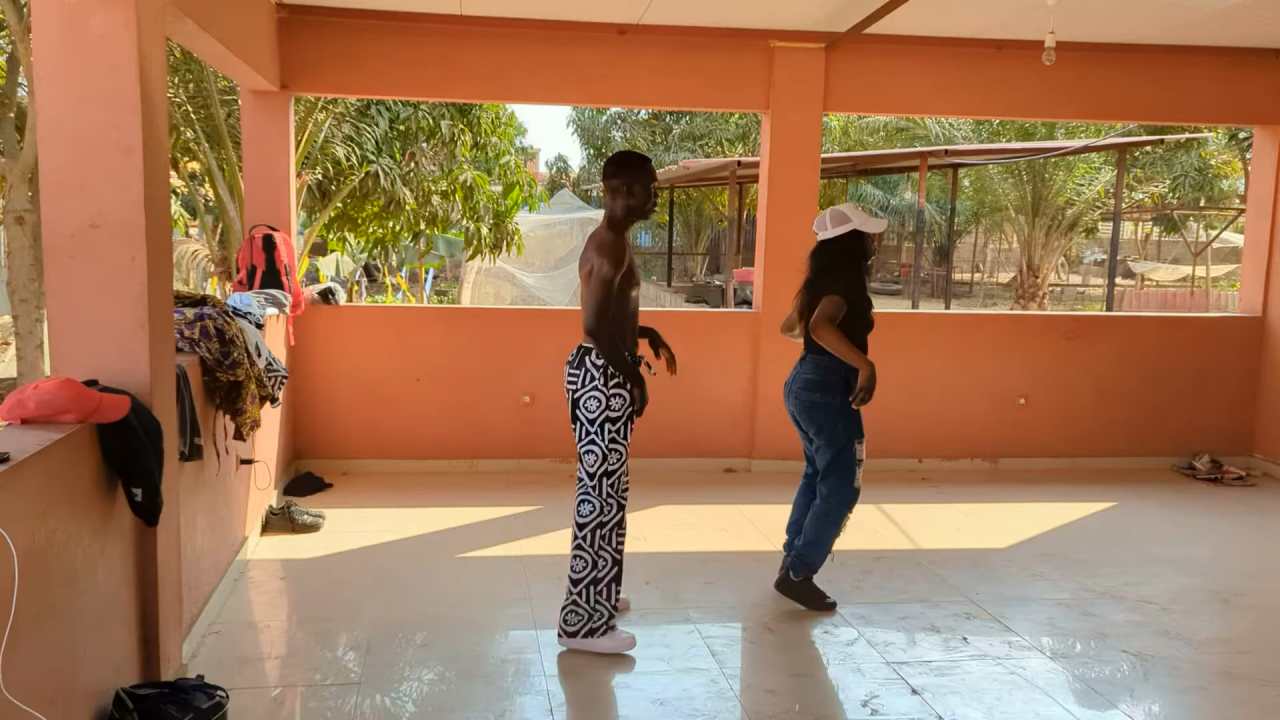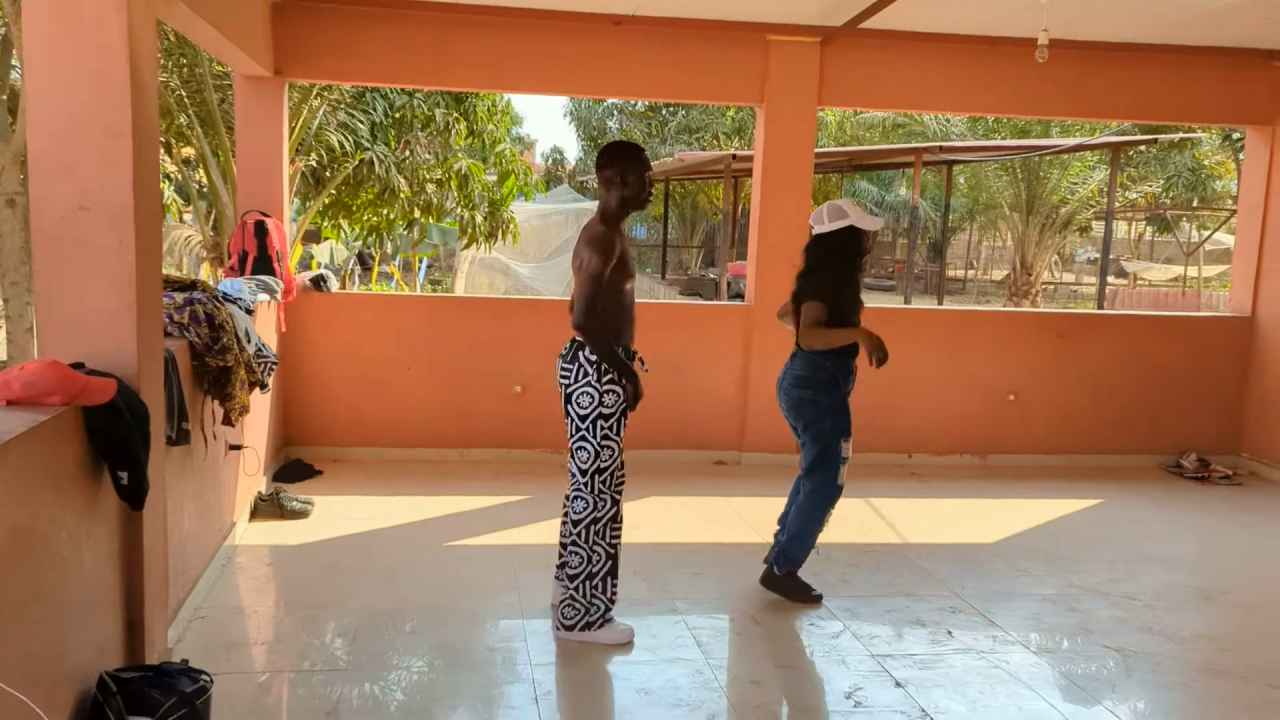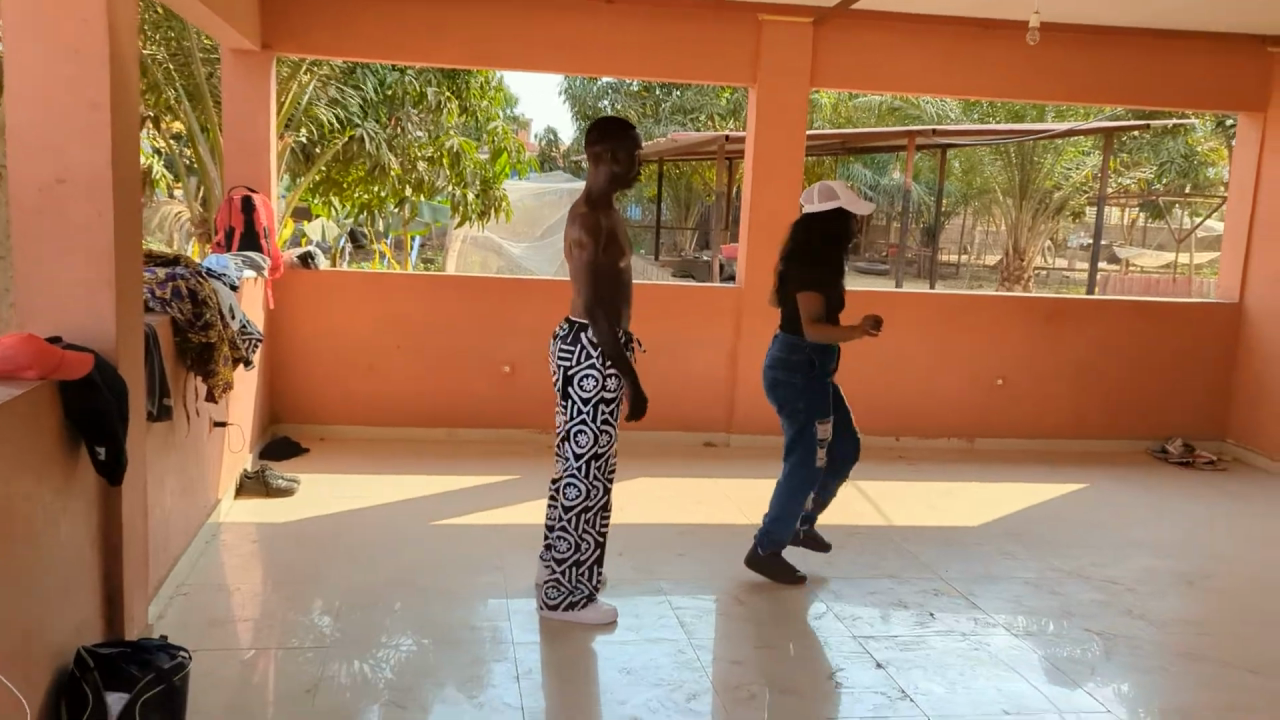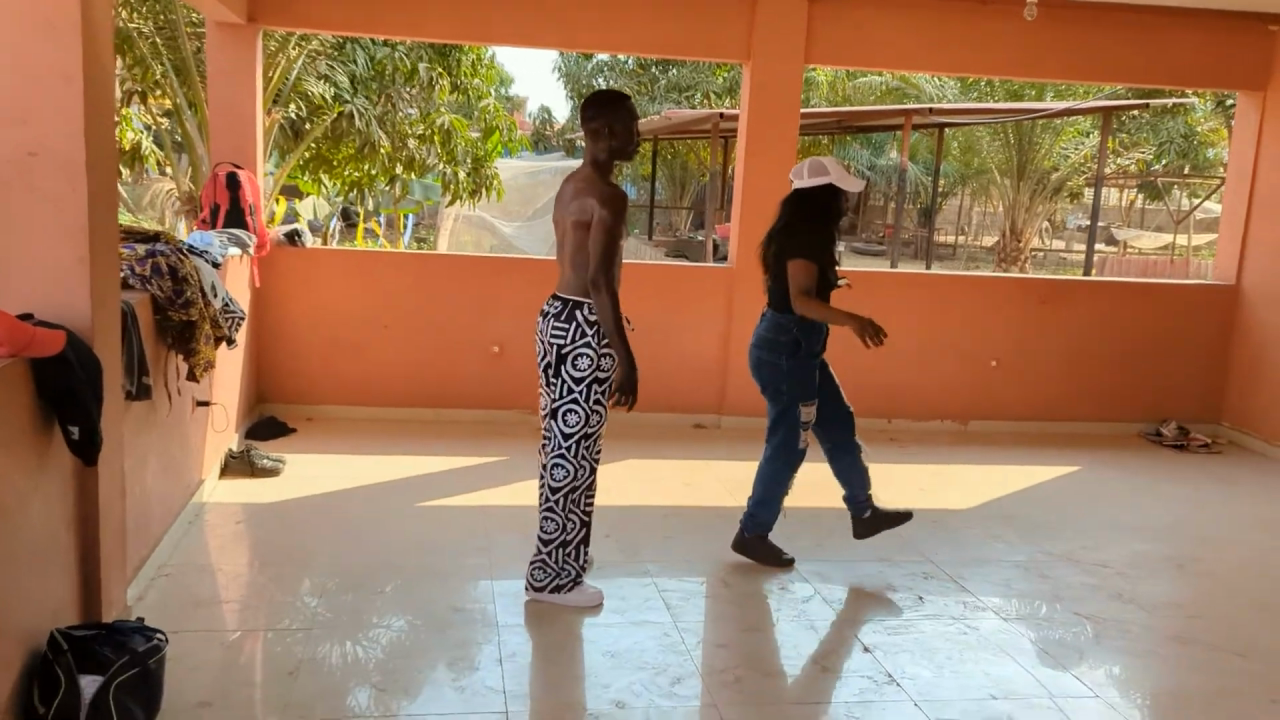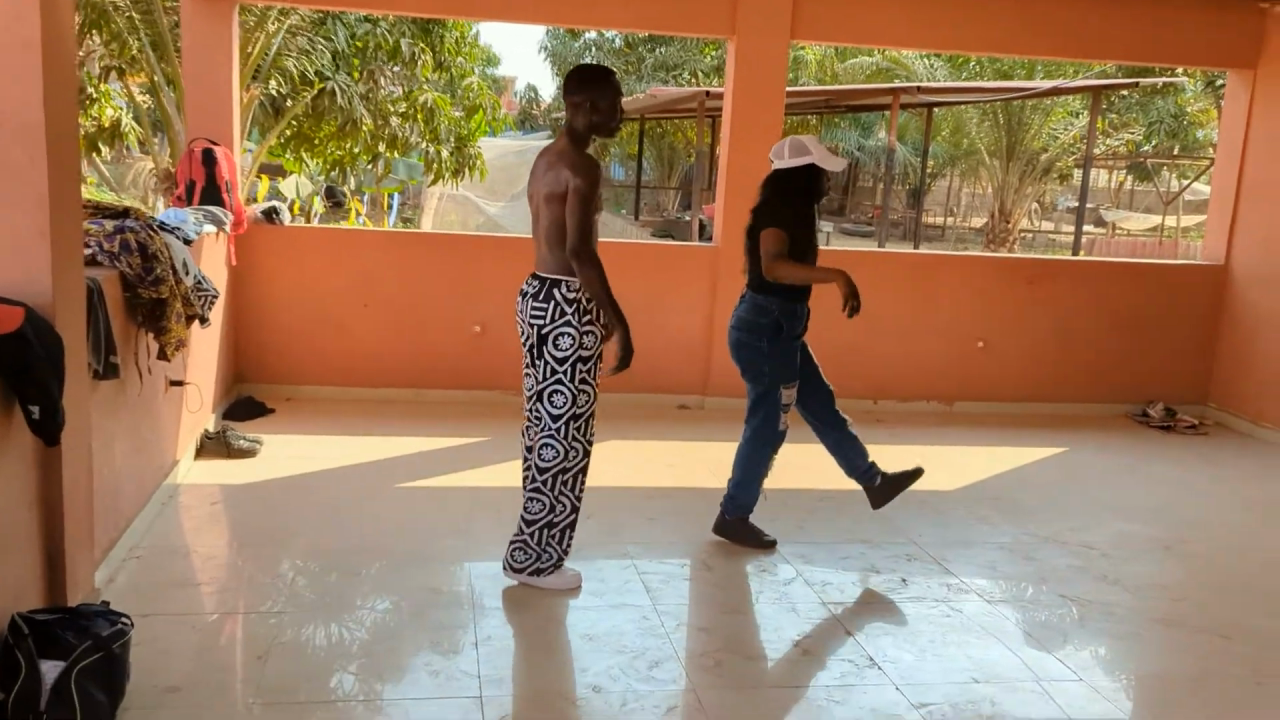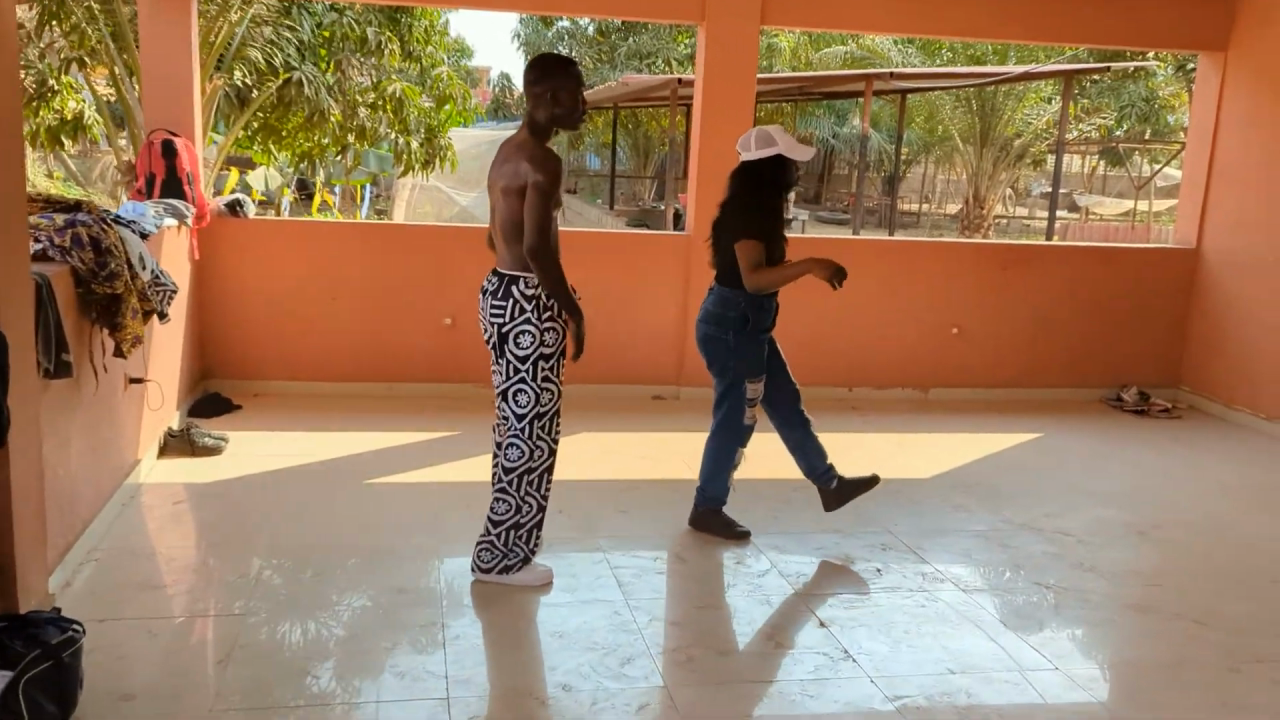
dt=0.2s
person 1, frame 1
left shoulder: (610, 242)
right shoulder: (610, 246)
right elbow: (595, 325)
left wrist: (650, 335)
right wrist: (633, 378)
left hip: (605, 373)
right hip: (601, 376)
left knee: (599, 490)
right knee: (602, 495)
left ankle: (591, 595)
right ankle: (583, 622)
person 1, frame 2
left shoulder: (611, 234)
right shoulder: (601, 239)
right elbow: (581, 319)
left wrist: (621, 370)
right wrist: (624, 373)
left hip: (599, 366)
right hip: (595, 369)
left knee: (589, 482)
right knee: (597, 489)
left ankle: (572, 582)
right ankle: (582, 614)
person 1, frame 3
left shoulder: (591, 211)
right shoulder: (596, 219)
right elbow: (595, 306)
left wrist: (618, 364)
right wrist: (628, 377)
left hip: (578, 344)
right hip: (593, 351)
left knee: (575, 464)
right knee: (588, 472)
left ankle: (557, 564)
right ankle: (566, 594)
person 1, frame 4
left shoulder: (574, 184)
right shoulder: (608, 196)
right elbow: (600, 280)
right wrist: (625, 358)
left hip: (558, 316)
right hip: (584, 327)
left knee: (561, 444)
right knee: (576, 453)
left ankle: (554, 561)
right ankle: (553, 577)
person 1, frame 5
left shoulder: (547, 158)
right shoulder: (582, 166)
right elbow: (579, 249)
right wrist: (618, 317)
left hip: (539, 294)
right hip: (567, 304)
left knee: (545, 425)
right knee: (565, 434)
left ankle: (536, 541)
right ankle: (534, 558)
person 1, frame 6
left shoulder: (509, 151)
right shoulder: (542, 161)
right elbow: (535, 248)
right wrist: (572, 309)
left hip: (502, 292)
right hip: (528, 302)
left knee: (518, 425)
right knee: (531, 433)
left ankle: (509, 540)
right ankle: (501, 558)
person 2, frame 1
left shoulder: (822, 280)
right shoulder: (842, 282)
left elbow: (789, 326)
right elbow: (819, 327)
right wrist: (863, 362)
left hip: (805, 384)
right hip: (828, 391)
left knee: (819, 477)
right knee: (841, 488)
left ankle: (794, 558)
right ankle: (797, 575)
person 2, frame 2
left shoulder: (821, 275)
right shoulder: (829, 279)
left elbow: (785, 313)
right elbow: (809, 337)
right wrist: (859, 334)
left hip: (806, 383)
right hip: (818, 388)
left knee: (816, 473)
right knee: (825, 482)
left ankle: (783, 547)
right ankle: (781, 569)
person 2, frame 3
left shoulder: (810, 257)
right shoulder: (813, 263)
left elbow: (778, 300)
right elbow: (813, 328)
right wrist: (856, 330)
left hip: (808, 369)
right hip: (799, 370)
left knee: (844, 447)
right knee: (807, 463)
left ankle: (801, 524)
right ankle: (765, 551)
person 2, frame 4
left shoulder: (799, 234)
right shoulder: (804, 238)
left elbow: (802, 289)
right elbow: (800, 303)
left wrist: (825, 283)
right wrist: (851, 319)
left hip: (798, 349)
right hip: (785, 350)
left knee: (839, 426)
right knee: (788, 445)
left ankle: (864, 513)
right ankle: (751, 535)
person 2, frame 5
left shoulder: (787, 214)
right shoulder: (778, 214)
right elbow: (771, 267)
left wrist: (814, 273)
right wrist: (835, 275)
left hip: (780, 330)
right hip: (764, 332)
left knee: (822, 407)
right knee: (768, 426)
left ankle: (873, 481)
right ankle: (733, 518)
person 2, frame 6
left shoulder: (753, 208)
right shoulder: (751, 213)
right elbow: (753, 279)
left wrist: (785, 266)
right wrist: (809, 266)
left hip: (746, 324)
right hip: (732, 326)
left knee: (786, 403)
right knee: (735, 419)
left ankle: (829, 484)
right ankle: (707, 509)
